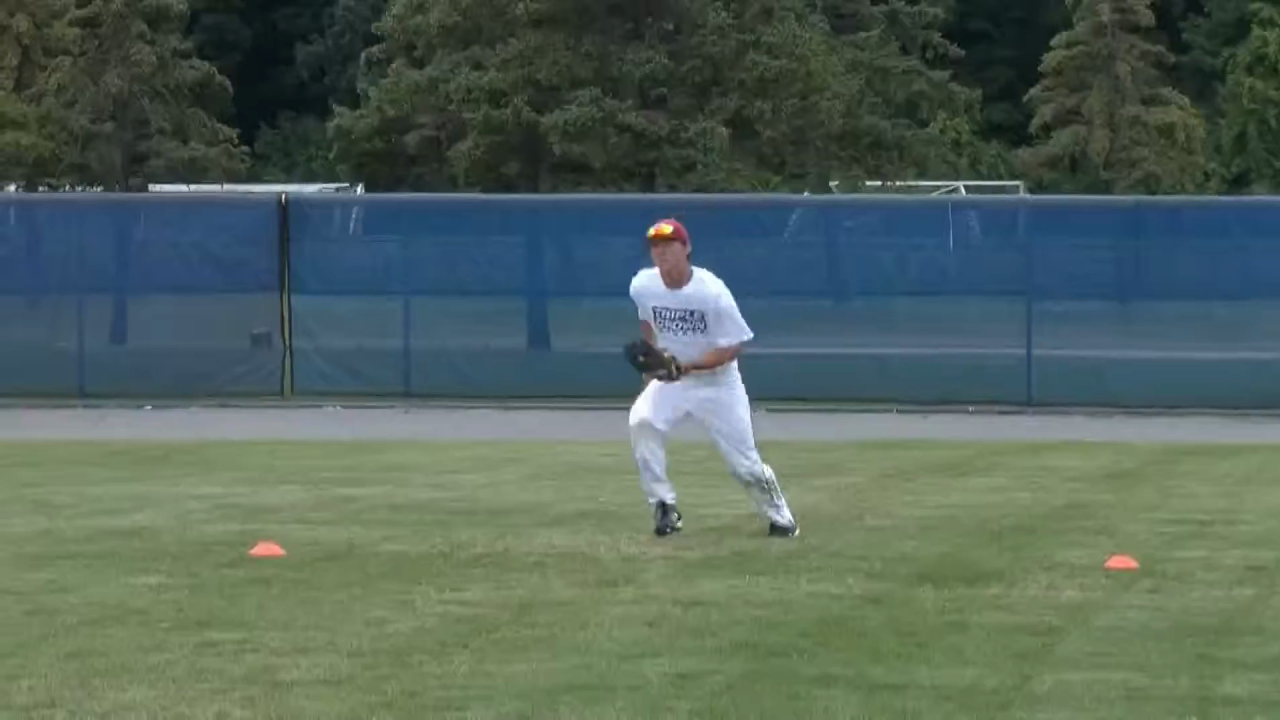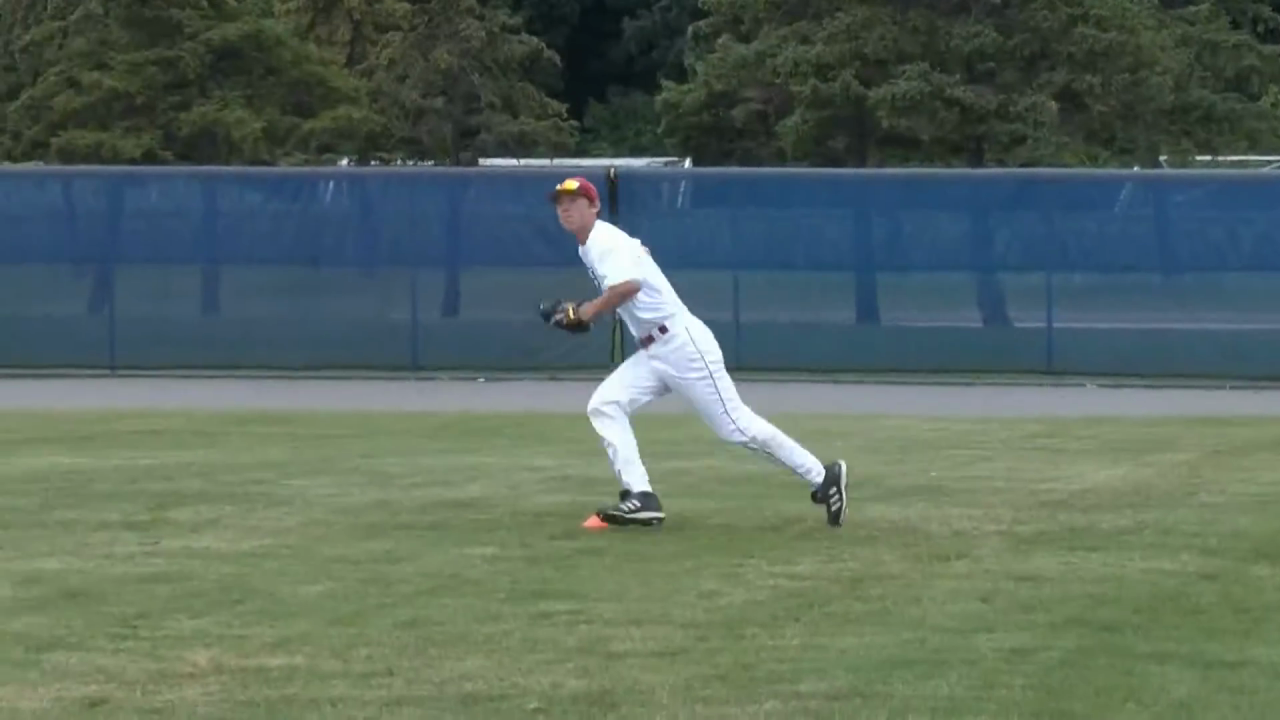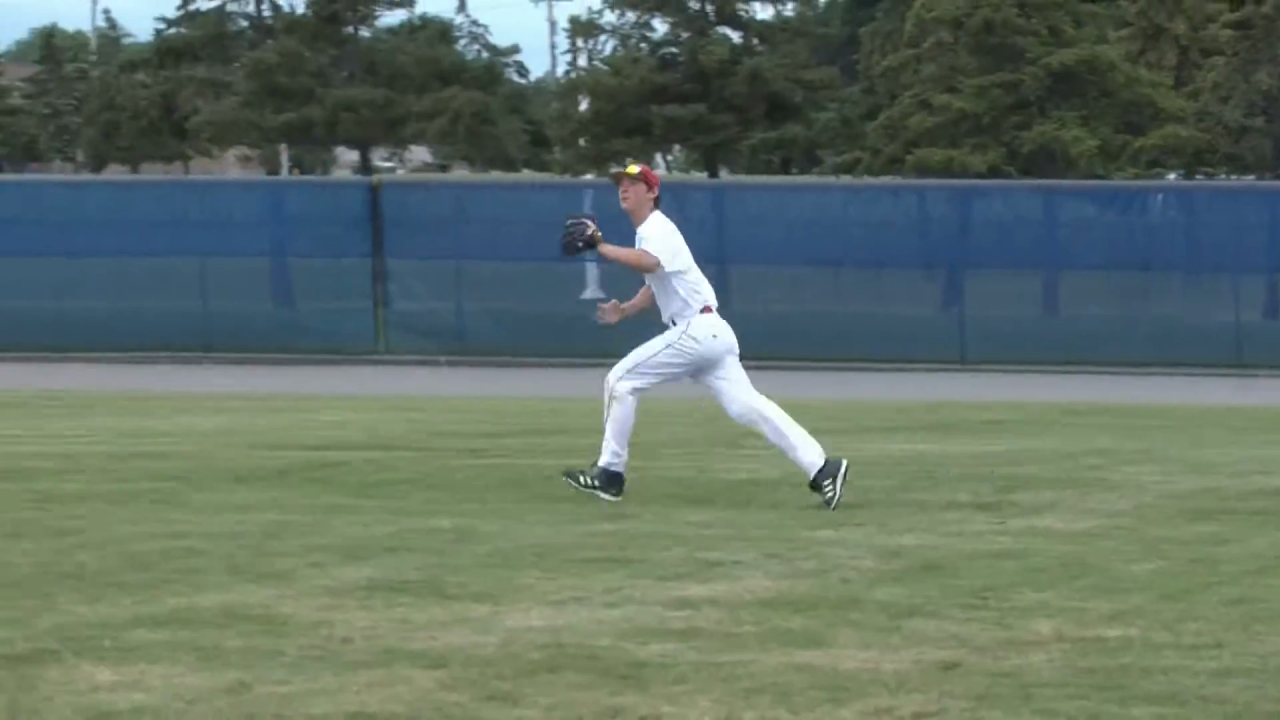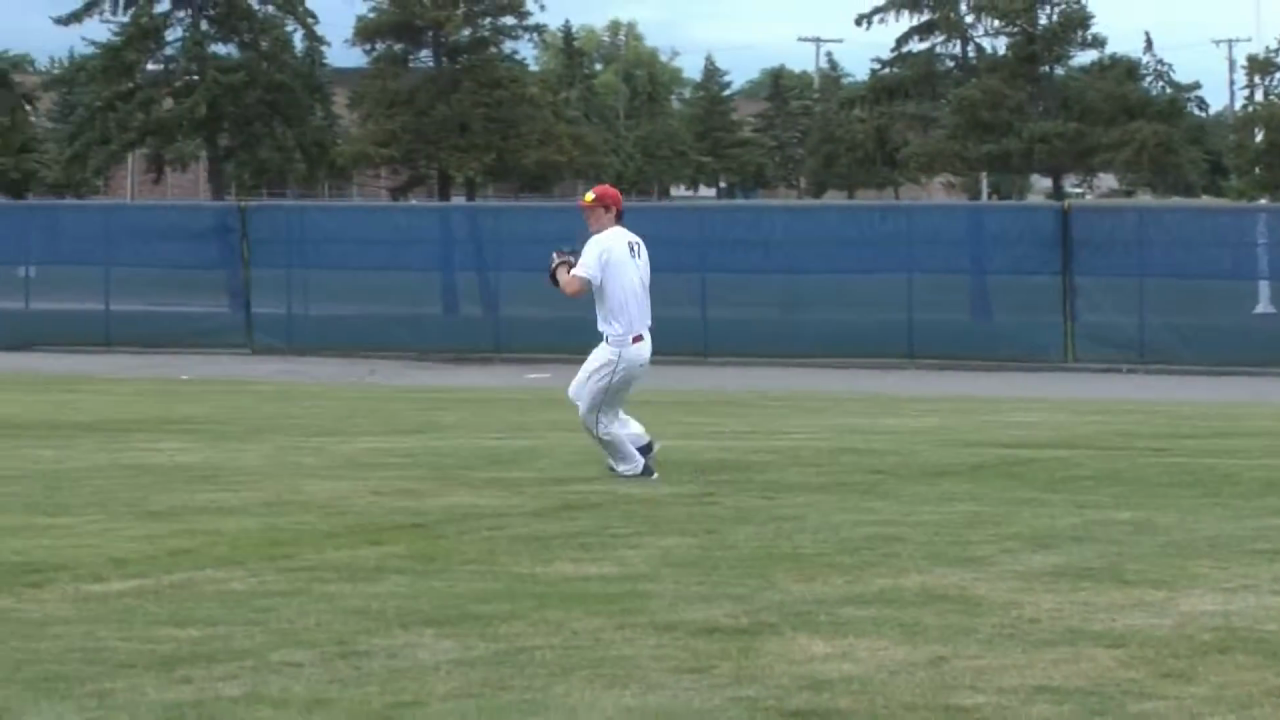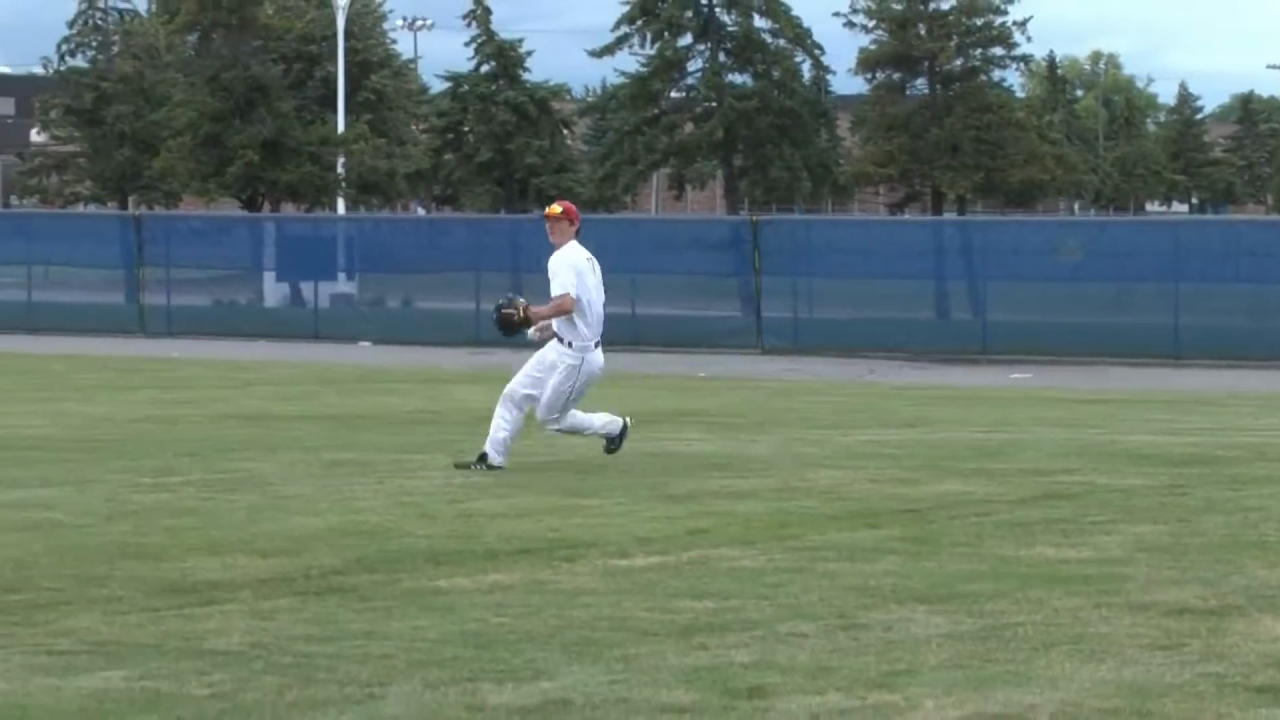
dt=0.7s
person 1, frame 1
left shoulder: (714, 293)
right shoulder: (642, 285)
left elbow: (732, 351)
left wrist: (683, 366)
left hip: (718, 381)
right hip: (672, 379)
left knee: (745, 466)
right knee: (641, 421)
left ankle: (780, 517)
right ankle: (663, 505)
person 1, frame 2
left shoulder: (603, 242)
right shoulder: (589, 247)
left elbow: (629, 284)
left wrist: (588, 312)
left hip: (680, 343)
right hip: (654, 347)
left knee: (736, 426)
right knee: (603, 406)
left ankle: (823, 478)
right ankle: (640, 498)
person 1, frame 3
left shoulder: (656, 228)
right shoulder: (650, 230)
left elbow: (648, 264)
right elbow: (655, 285)
left wrist: (599, 245)
right wrist: (624, 310)
left hip: (695, 330)
right hip: (705, 331)
left knee: (620, 382)
right knee: (747, 408)
left ankle: (610, 474)
right ankle: (822, 468)
person 1, frame 4
left shoulder: (599, 244)
right shoulder: (635, 242)
left elbow: (573, 288)
left wrist: (560, 270)
left hip: (620, 350)
right hip: (635, 343)
left knee: (591, 414)
right knee: (581, 394)
left ankle: (634, 467)
right ankle: (637, 443)
person 1, frame 5
left shoulder: (563, 258)
right shoulder: (586, 257)
left elbow: (566, 304)
right elbow: (586, 304)
left wrist: (530, 313)
right wrist: (551, 324)
left hip: (577, 356)
right hip: (559, 348)
left knee: (550, 417)
right knee: (514, 396)
left ankle: (612, 427)
right ankle: (493, 457)
